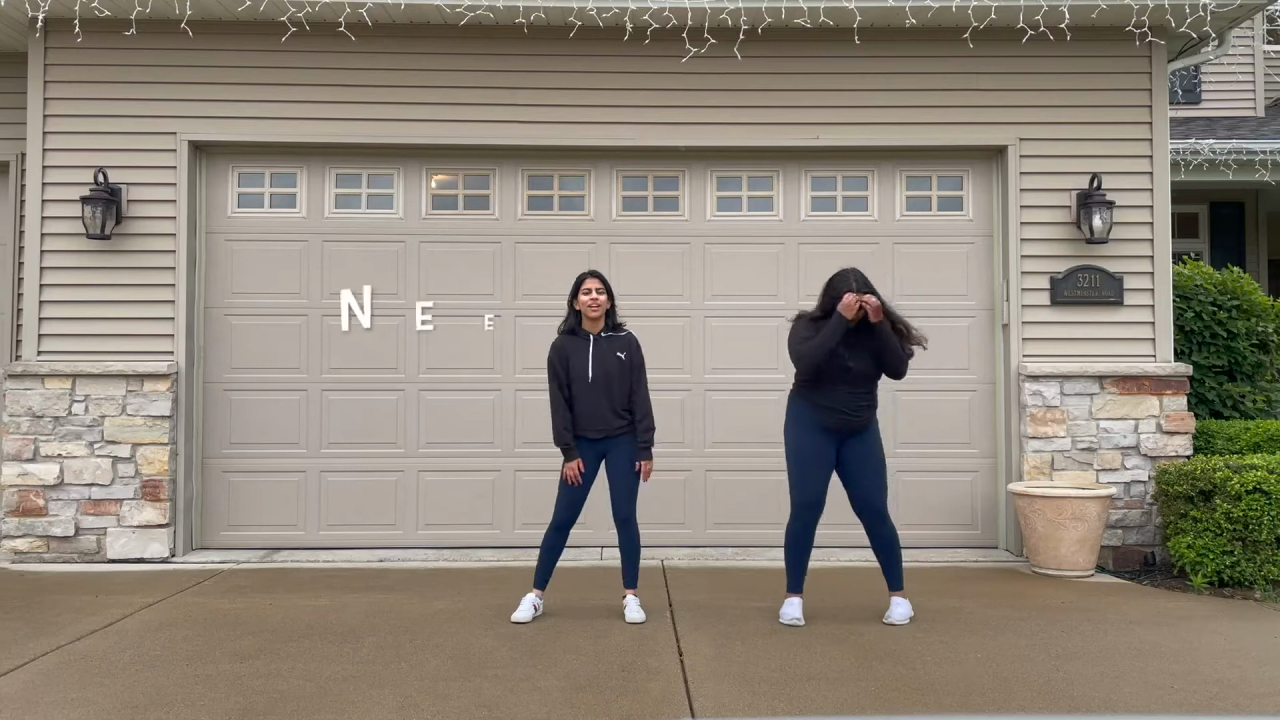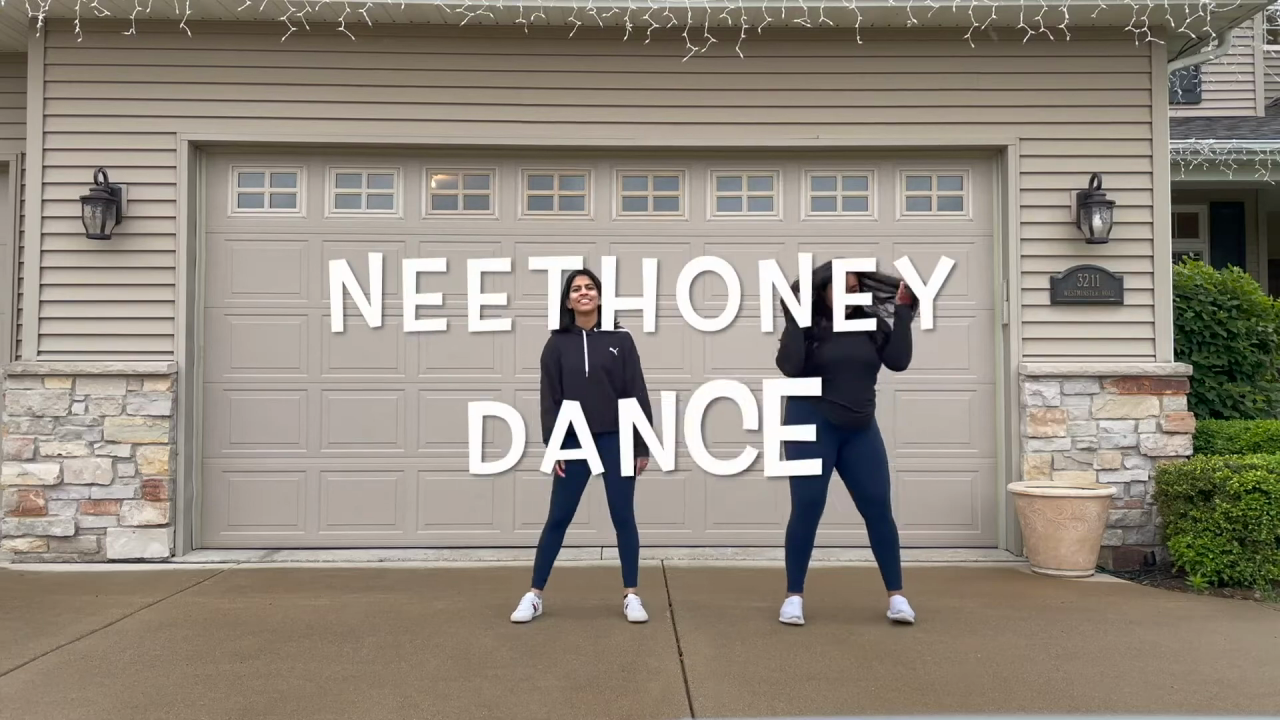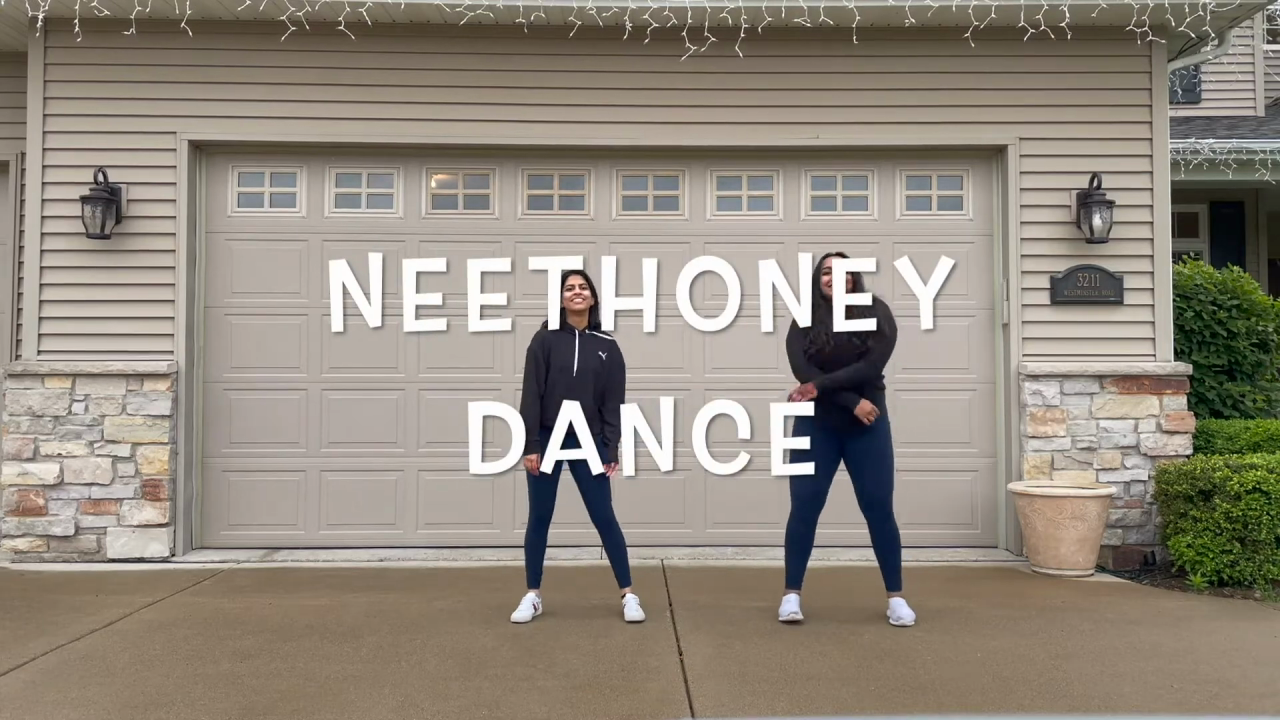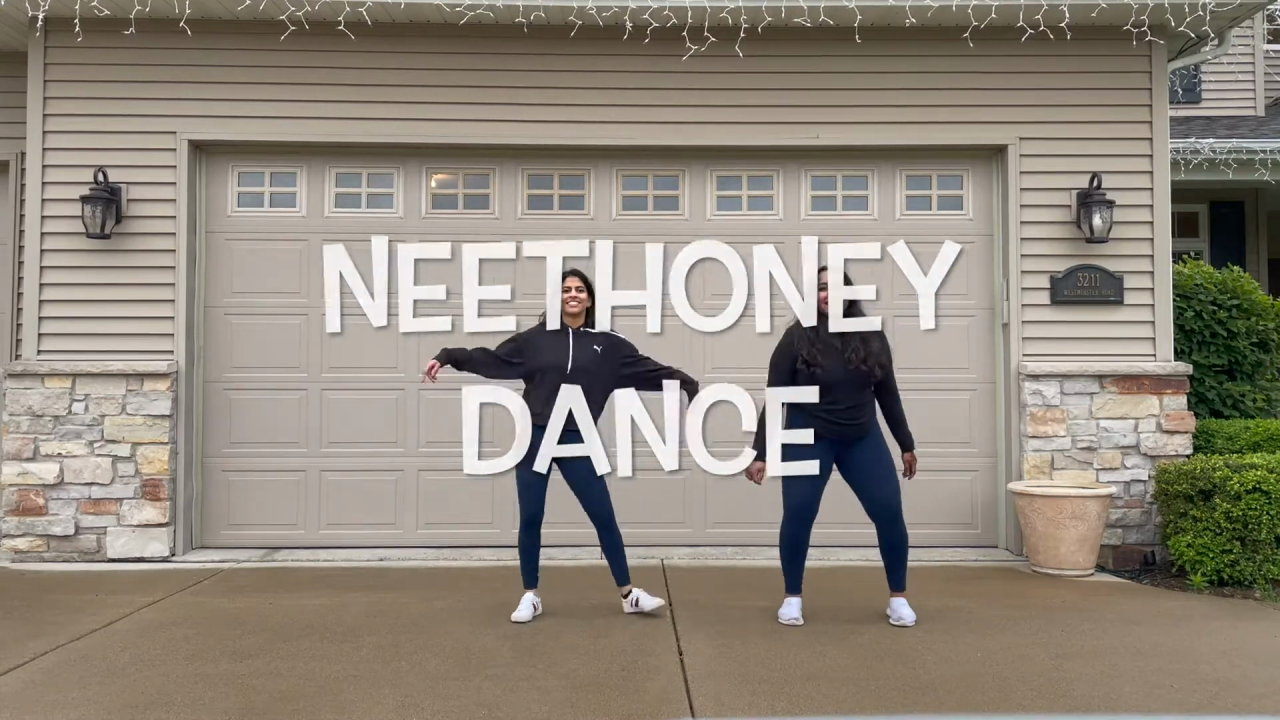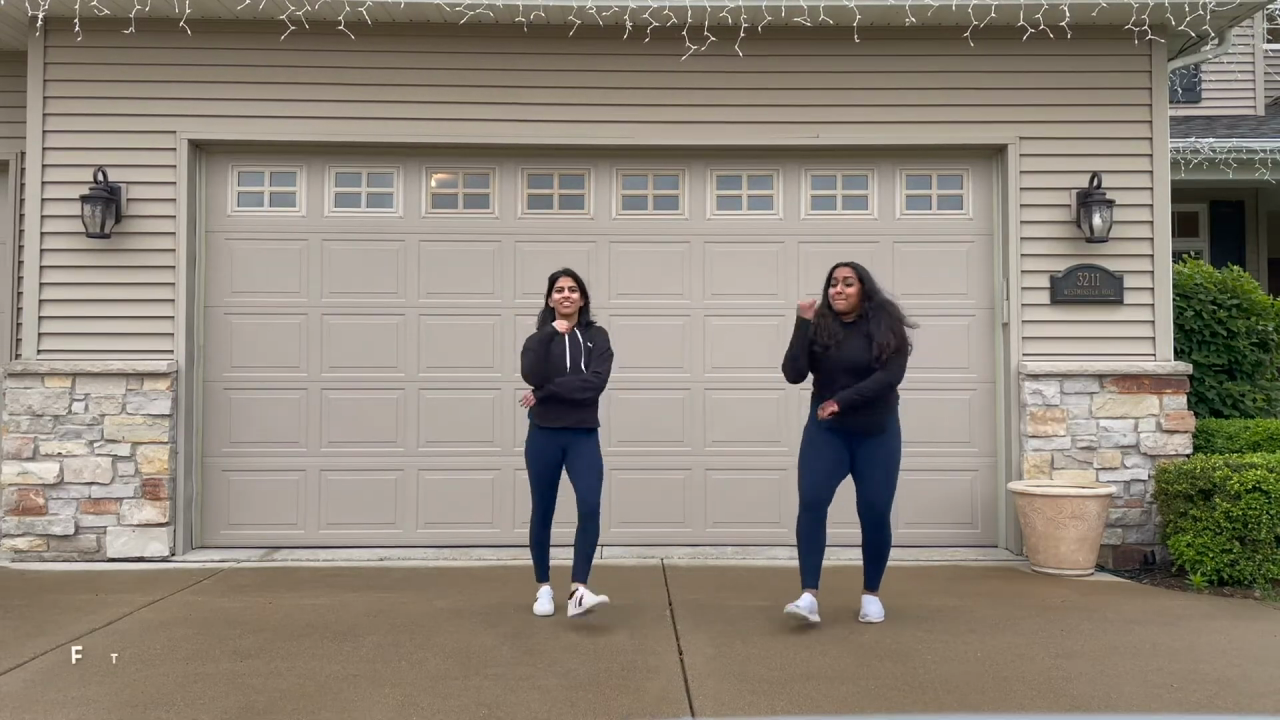
dt=1s
person 1, frame 1
left shoulder: (878, 330)
right shoulder: (809, 326)
left elbow: (898, 370)
right elbow: (806, 361)
left wrist: (879, 323)
right wrist: (840, 319)
left hip: (860, 431)
right hip: (810, 427)
left knee: (874, 511)
right knee: (806, 509)
left ankle: (898, 596)
right ankle: (793, 596)
person 1, frame 2
left shoulder: (872, 324)
right shoulder: (807, 326)
left elbow: (898, 362)
right elbow: (791, 368)
left wrist: (902, 311)
right wrist: (793, 318)
left hip: (860, 430)
right hip: (812, 427)
left knee: (878, 508)
right knee: (807, 509)
left ankle: (896, 595)
right ankle: (794, 596)
person 1, frame 3
left shoulder: (876, 315)
right shoulder: (804, 321)
left elbow: (871, 366)
right elbow: (803, 371)
left wrist: (819, 387)
right wrist: (852, 402)
left hip: (867, 427)
right hip: (816, 425)
left knee: (879, 510)
right knee: (805, 508)
left ankle: (895, 597)
right ankle: (791, 594)
person 1, frame 4
left shoulder: (871, 339)
right shoulder: (797, 341)
left elbow: (888, 395)
left wrist: (906, 446)
right wrist: (760, 454)
left hip: (863, 438)
right hip: (809, 439)
left knee: (889, 512)
right knee: (798, 513)
left ankle: (898, 598)
right ankle: (793, 597)
person 1, frame 5
left shoulder: (888, 324)
right shoulder: (817, 325)
left elbow: (892, 375)
right elbow: (792, 374)
left wrist: (842, 401)
right wrist: (805, 325)
left hip: (877, 434)
right hip: (827, 430)
left knee: (875, 512)
right knee: (811, 501)
left ankle: (871, 594)
right ankle: (808, 595)
person 2, frame 1
left shoulder: (626, 343)
right shoulder: (563, 346)
left elbow: (640, 398)
right elbow: (559, 403)
left wrist: (645, 448)
right wrist: (569, 453)
left hip: (622, 443)
right hip: (581, 445)
left knee: (625, 518)
right knee: (562, 520)
left ankle: (631, 597)
right ankle: (536, 595)
person 2, frame 2
left shoulder: (620, 340)
right shoulder: (557, 345)
left elbow: (636, 393)
right elbow: (550, 400)
left wrist: (642, 444)
left hip: (617, 440)
right hip: (575, 442)
left knee: (623, 517)
right knee: (557, 519)
left ankle: (631, 596)
right ankle: (534, 595)
person 2, frame 3
left shoulder: (607, 346)
right shoulder: (545, 340)
left elbow: (613, 401)
right elbow: (532, 394)
left wrist: (611, 450)
right wrist: (531, 444)
left hip: (587, 442)
right hip: (547, 440)
left knee: (604, 518)
right knee: (539, 519)
left ankle: (628, 595)
right ankle: (532, 596)
person 2, frame 4
left shoulder: (608, 342)
right shoulder: (537, 339)
left elbow: (645, 369)
right elbow: (493, 359)
left wrist: (686, 383)
right wrist: (448, 357)
left hip: (576, 443)
right hip: (536, 439)
left knee: (604, 517)
right knee: (530, 519)
left ankle: (629, 592)
right ankle: (531, 595)
person 2, frame 5
left shoulder: (597, 336)
right shoulder: (538, 339)
left elbow: (595, 381)
right elbow: (533, 376)
left wrist: (545, 390)
right wrist: (550, 335)
left hip: (583, 436)
right hip: (544, 437)
left knee: (590, 507)
right knee: (543, 513)
left ankle: (579, 590)
right ankle: (544, 587)
